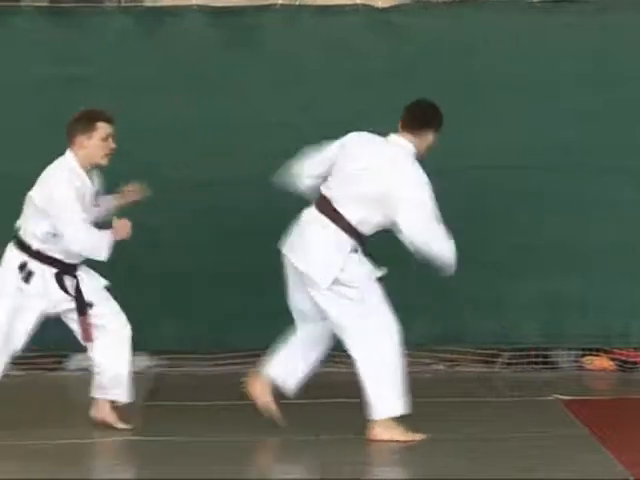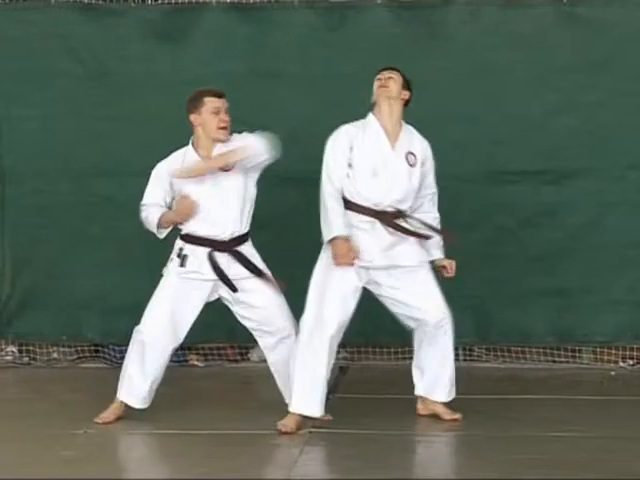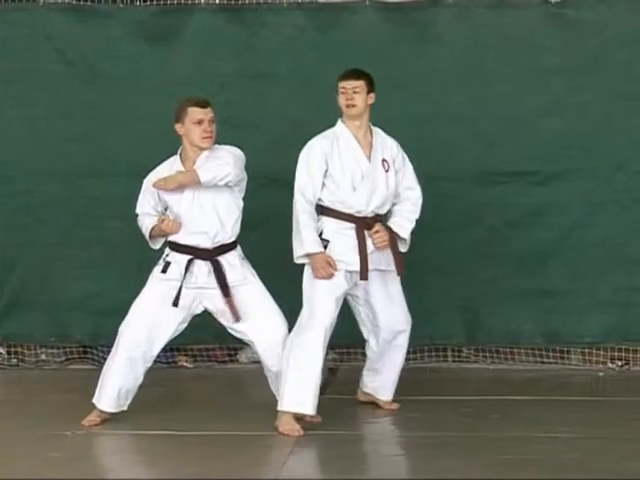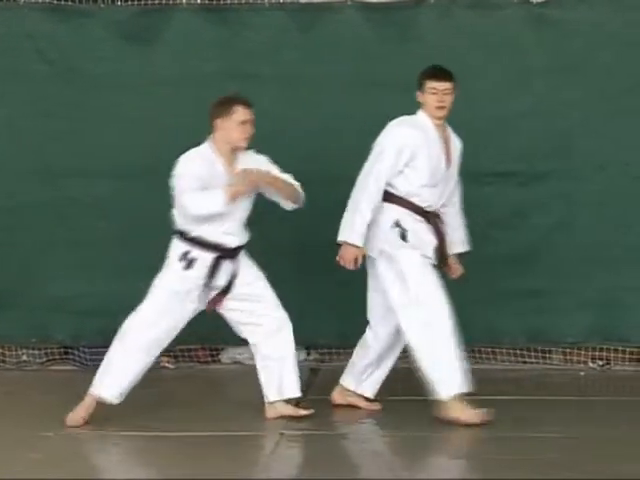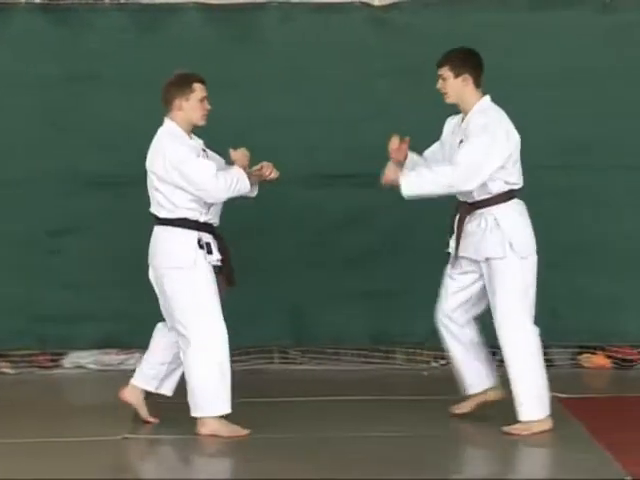
dt=1s
person 1, frame 1
left shoulder: (357, 141)
right shoulder: (410, 177)
left elbow: (308, 170)
right elbow: (425, 235)
left wrist: (312, 183)
right wrist: (446, 258)
left hip: (306, 237)
right hip: (336, 256)
left knee: (316, 325)
right knee: (376, 332)
left ankle: (266, 380)
right ankle: (383, 422)
person 1, frame 2
left shoulder: (419, 146)
right shoulder: (347, 135)
left elbow: (425, 203)
right elbow: (331, 189)
left wrist: (436, 252)
right wrist: (336, 236)
left hip: (398, 245)
right hip: (351, 238)
left knee: (434, 316)
right knee: (323, 322)
left ankle: (430, 397)
right ankle: (301, 410)
person 1, frame 3
left shoulder: (390, 147)
right shoulder: (321, 146)
left elbow: (410, 195)
right elbow: (304, 201)
left wrist: (393, 230)
right wrist: (313, 251)
left hip: (376, 249)
right hip: (333, 245)
left knee: (394, 324)
right knee: (315, 322)
left ankle: (372, 388)
right ankle: (290, 409)
person 1, frame 4
left shoulder: (453, 141)
right shoulder: (402, 131)
left elbow: (450, 199)
right elbow: (369, 184)
left wrist: (453, 250)
right wrist: (352, 238)
left hip: (421, 234)
right hip: (396, 231)
left knee: (390, 319)
right knee: (430, 311)
left ankle: (350, 387)
right ankle: (450, 399)
person 1, frame 5
left shoulder: (492, 124)
right shoulder: (455, 125)
left elbow: (463, 174)
right elbow: (433, 166)
left wrist: (404, 178)
right wrist: (403, 159)
left hip: (502, 229)
right hip: (470, 231)
left knee: (513, 324)
right knee: (451, 312)
left ankle: (536, 414)
right ankle: (482, 386)
person 2, frame 1
left shoulder: (88, 178)
right shoulder: (63, 181)
right elbow: (80, 239)
left wrist: (120, 200)
right wrist: (113, 234)
left hip: (66, 275)
right hip: (30, 273)
left knee: (114, 328)
left ankle: (104, 404)
person 2, frame 2
left shoulder: (241, 147)
right shoulder: (170, 166)
left elbow: (262, 148)
right elbow: (150, 213)
left wrist: (210, 164)
right wrist: (171, 217)
left hip: (238, 259)
right hip: (192, 259)
left knee: (278, 325)
right knee: (155, 331)
right ankle: (125, 400)
person 2, frame 3
left shoulder: (231, 157)
right shoulder: (159, 175)
left elbow: (221, 170)
right elbow: (146, 218)
left wrist: (176, 180)
right wrist: (158, 229)
left hip: (226, 267)
right hip: (178, 268)
left knee: (272, 331)
right knee: (135, 334)
right ankle: (106, 405)
person 2, frame 4
left shoulder: (253, 162)
right shoulder: (192, 163)
left elbow: (295, 196)
right elbow: (195, 206)
left wrist: (273, 181)
right wrist: (238, 188)
left hip: (234, 263)
right hip: (190, 261)
left knee: (274, 324)
right knee: (146, 327)
left ankle: (277, 400)
right ankle: (96, 398)
person 2, frame 5
left shoulder: (187, 143)
right shoulder: (171, 147)
left elbow: (221, 180)
right elbow: (215, 187)
left wrist: (256, 173)
right wrist: (240, 166)
left hip: (187, 247)
right hip: (182, 247)
left knee: (178, 328)
right knee: (206, 333)
left ankle: (137, 388)
right ankle: (210, 418)
